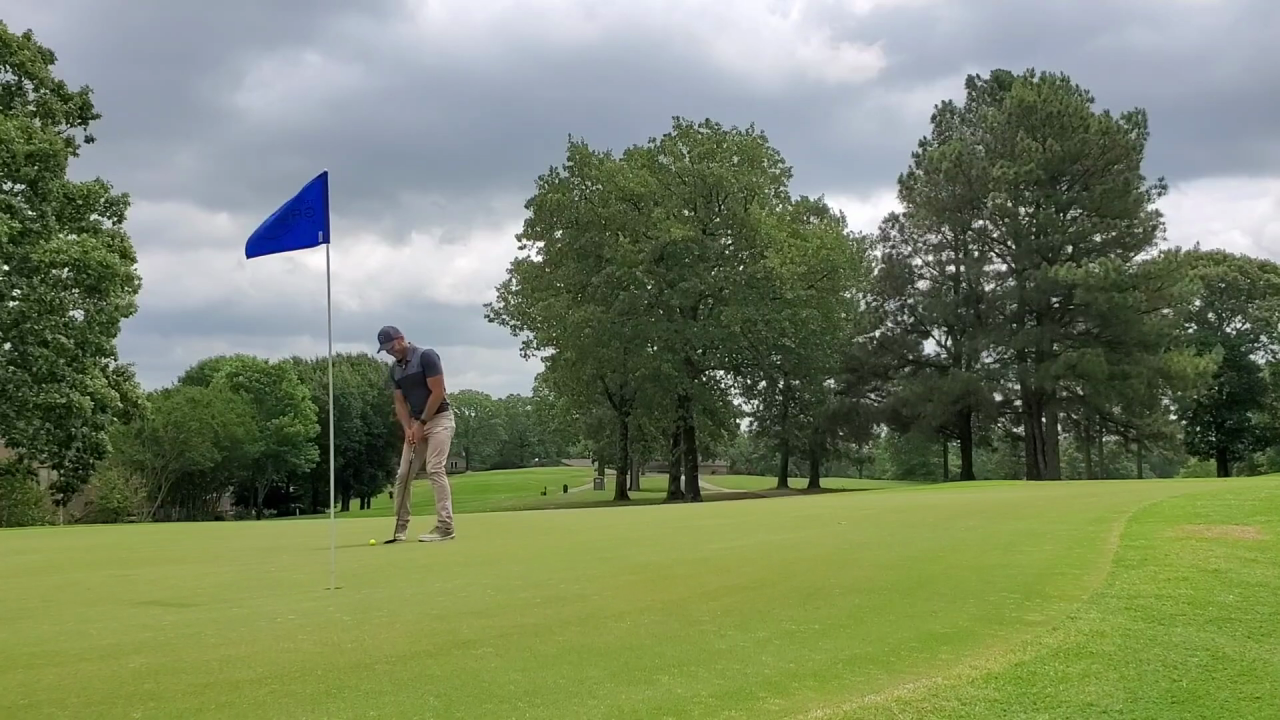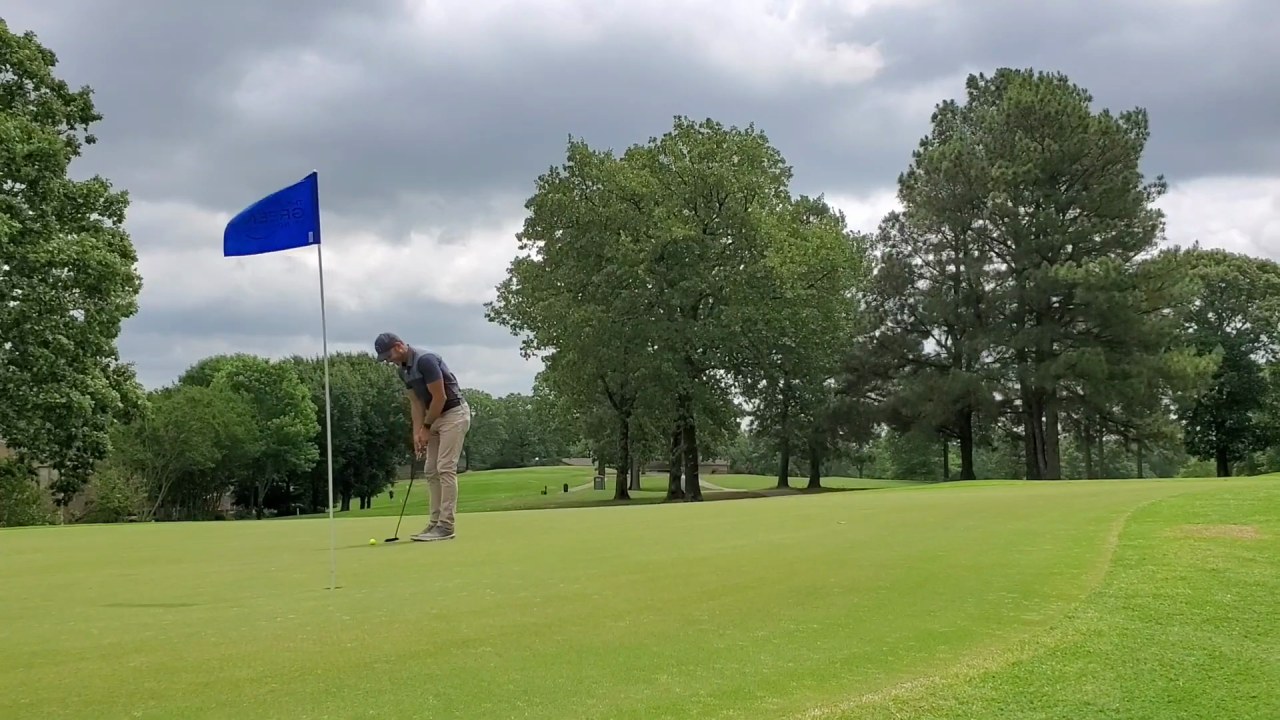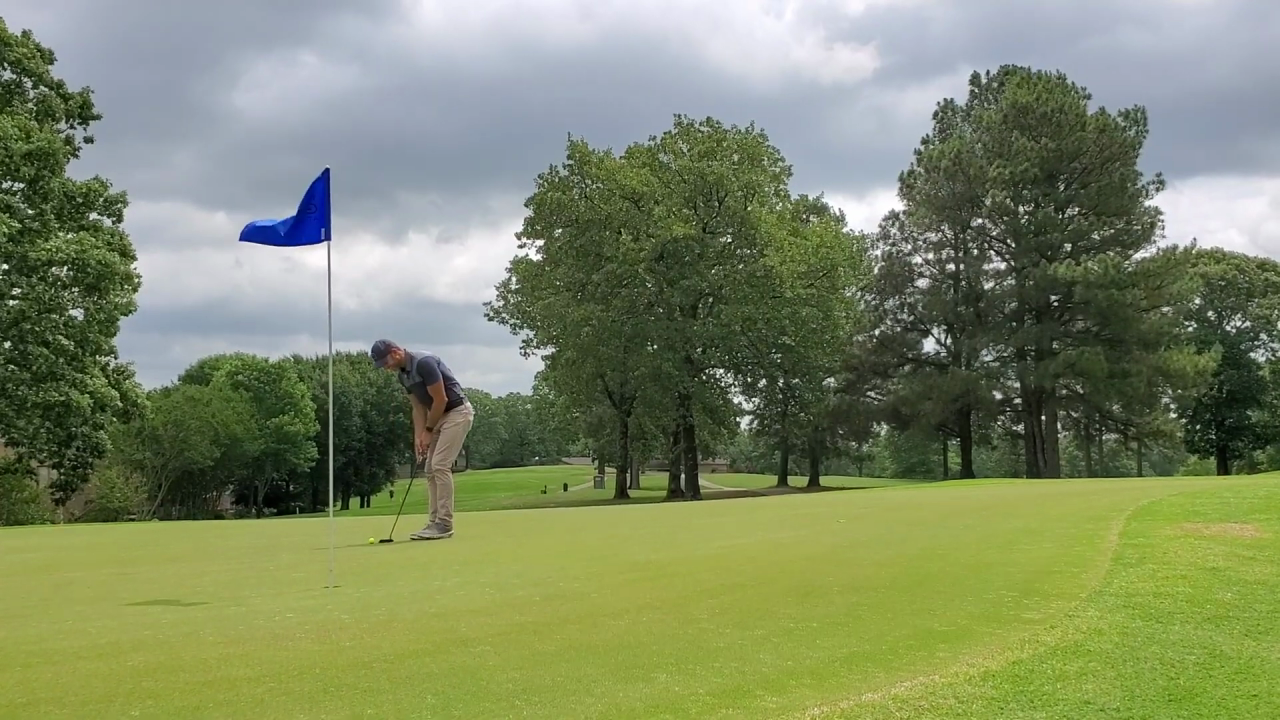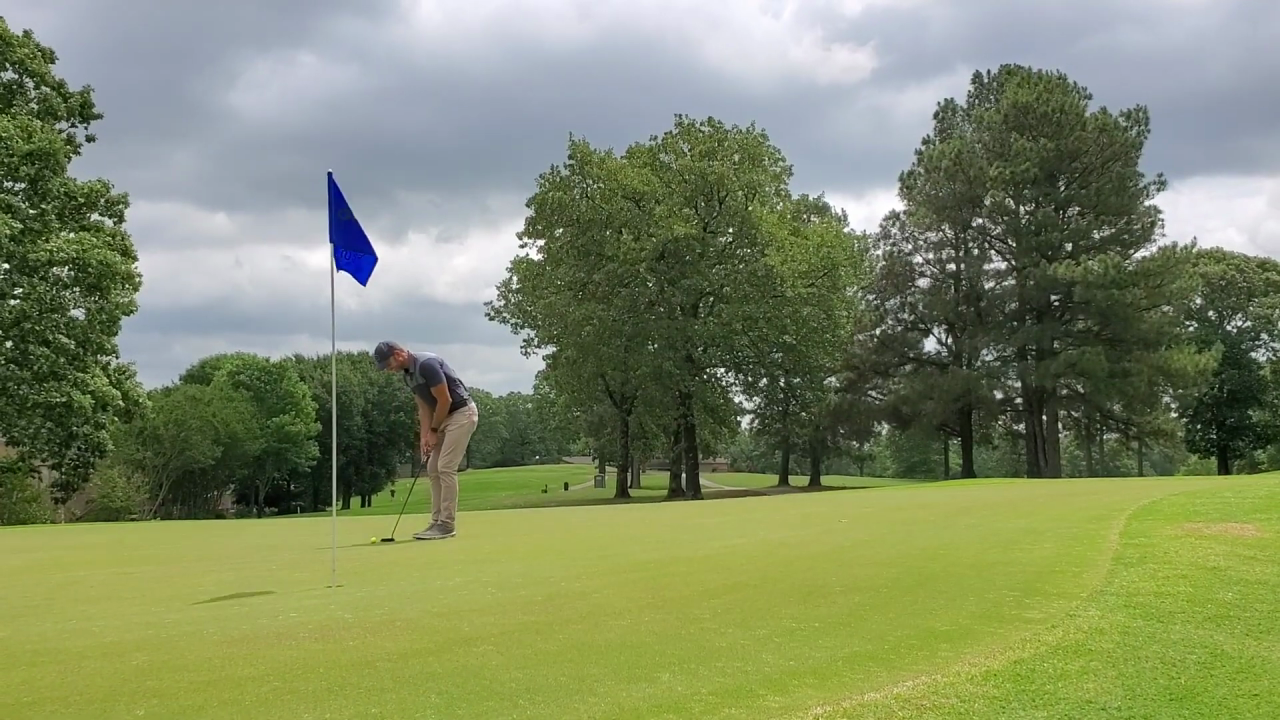
dt=0.4s
person 1, frame 1
left shoulder: (426, 356)
right shoulder: (394, 369)
left elbow: (438, 392)
right elbow: (400, 403)
left wrist: (422, 423)
right wrist: (408, 428)
left hip: (439, 419)
right hip: (414, 425)
left knee: (435, 469)
right knee: (404, 474)
left ankle: (446, 526)
right ankle: (402, 523)
person 1, frame 2
left shoulder: (425, 360)
right shoulder: (403, 370)
left elbow: (440, 397)
right elbow: (416, 403)
left wrist: (426, 427)
right wrist: (417, 432)
left hip: (454, 414)
right hip: (436, 417)
left knee: (445, 468)
right knee: (431, 471)
left ankle: (447, 526)
right ankle: (436, 522)
person 1, frame 3
left shoulder: (424, 363)
right shoulder: (403, 375)
left elbow: (441, 399)
right elbow: (418, 407)
left wrist: (428, 431)
right wrist: (418, 437)
left hip: (457, 412)
right hip: (440, 416)
left knee: (440, 465)
right knee: (432, 469)
left ankle: (445, 523)
right ankle: (435, 522)
person 1, frame 4
left shoulder: (427, 364)
right shoulder: (408, 375)
left elbow: (445, 400)
right elbow: (424, 408)
left wrist: (433, 431)
right wrist: (424, 437)
left hip: (462, 413)
right hip: (445, 416)
left knee: (446, 468)
right knee: (434, 469)
left ankle: (447, 524)
right ankle: (437, 522)
